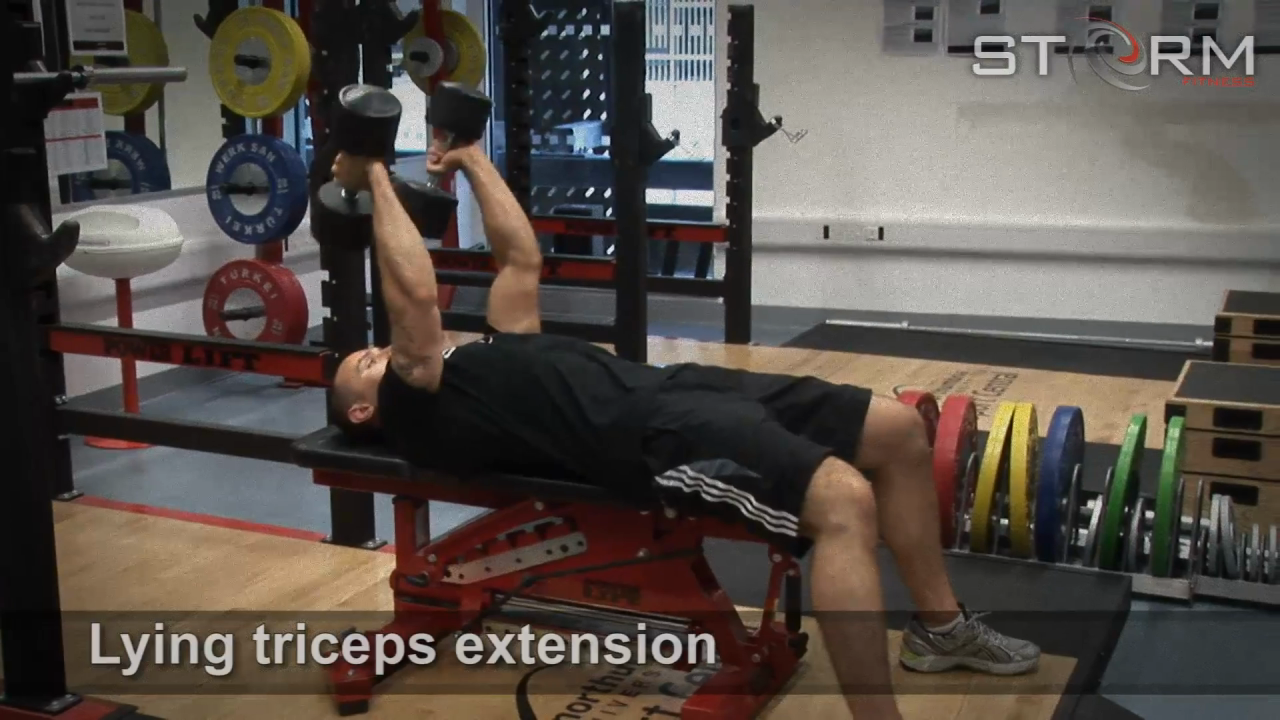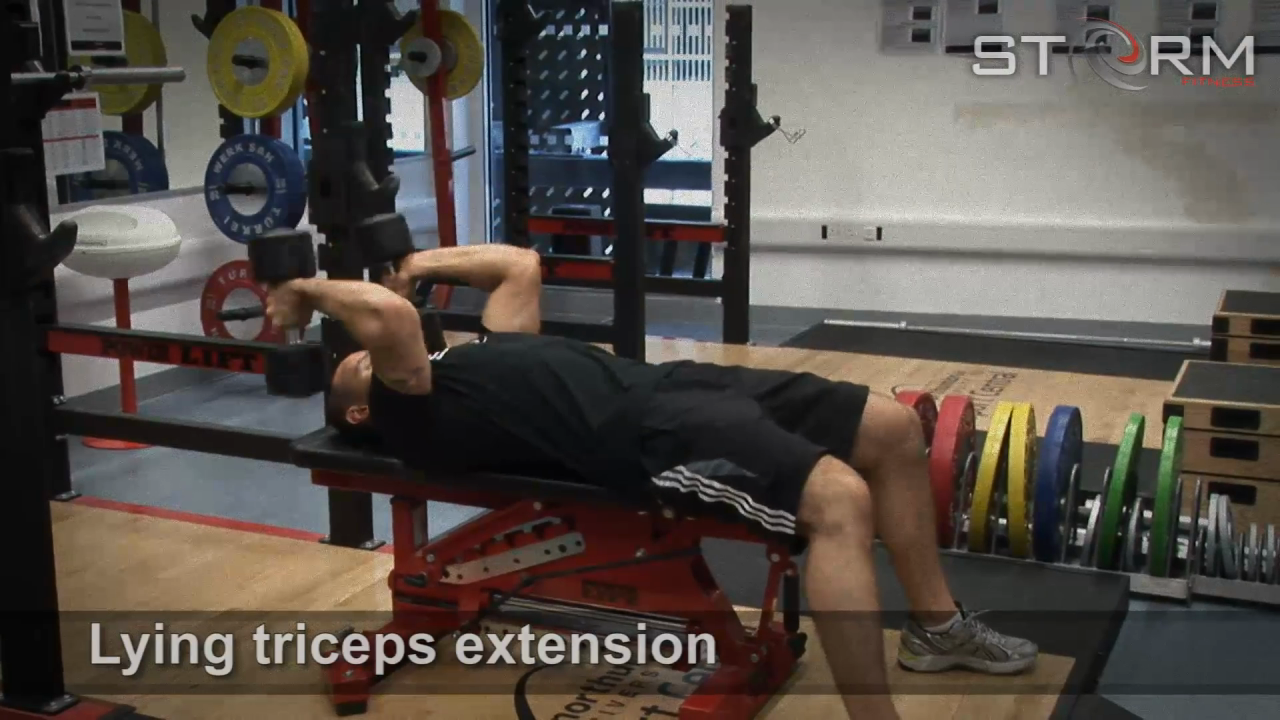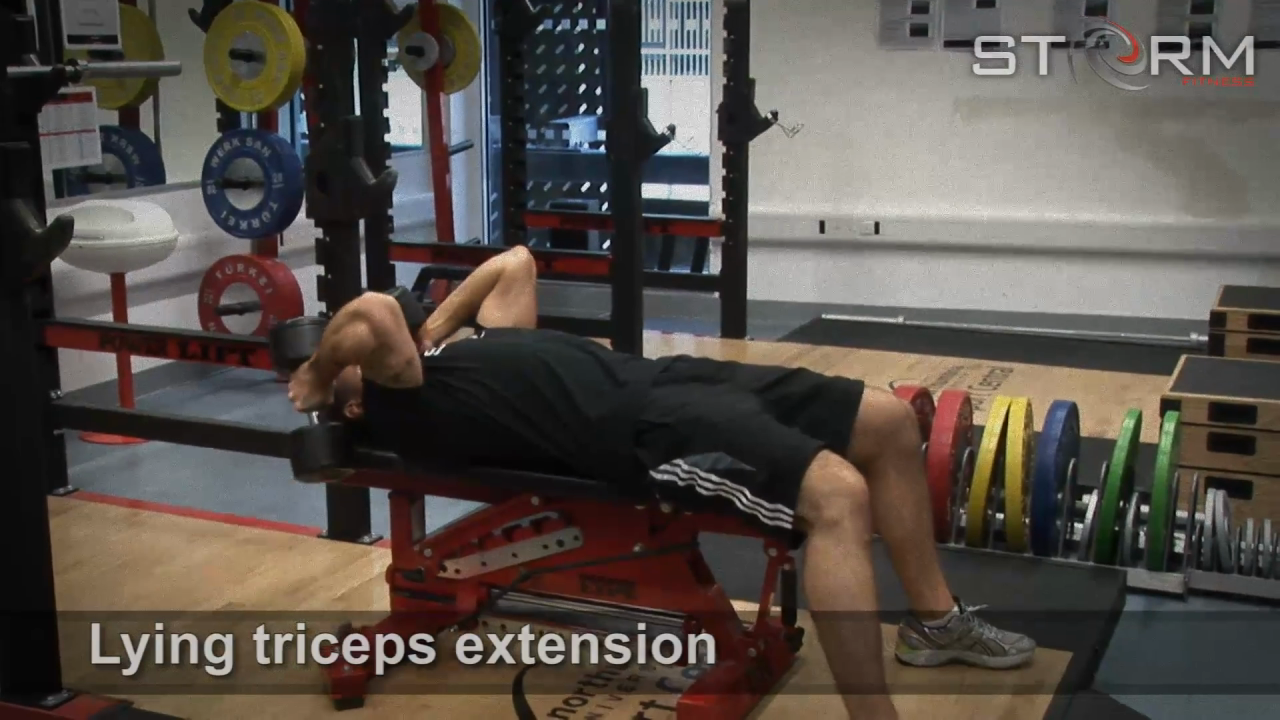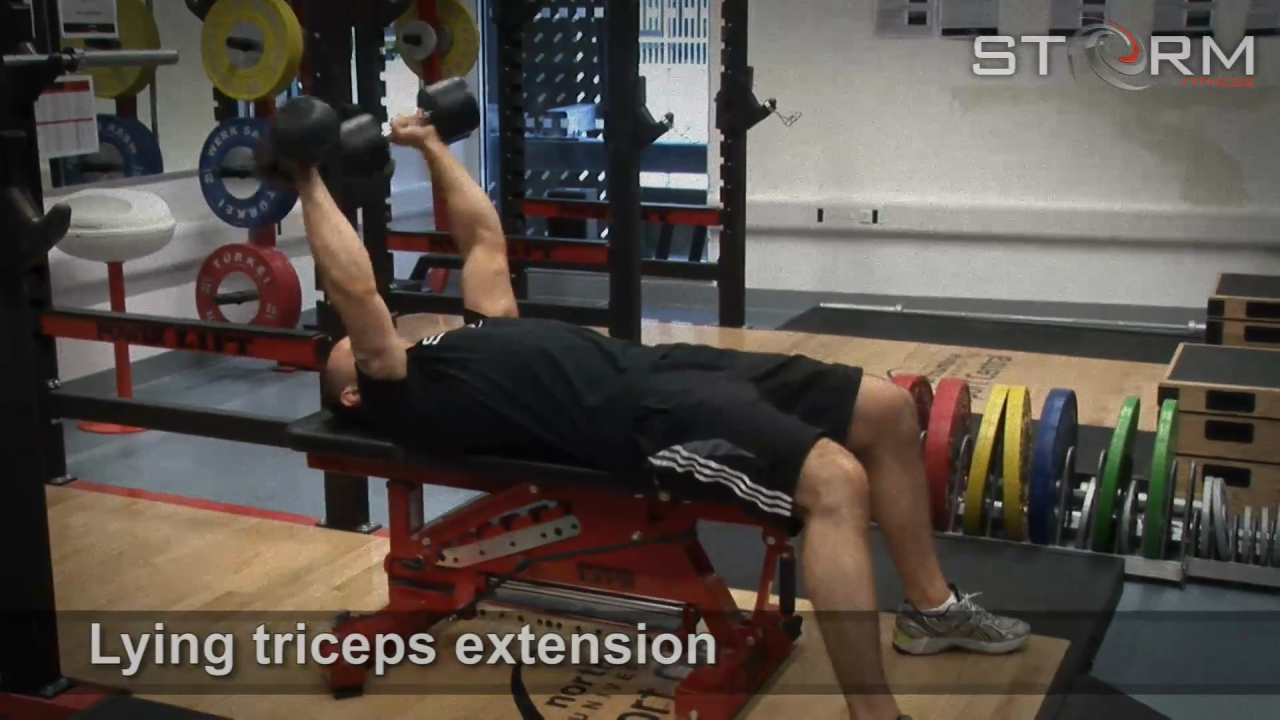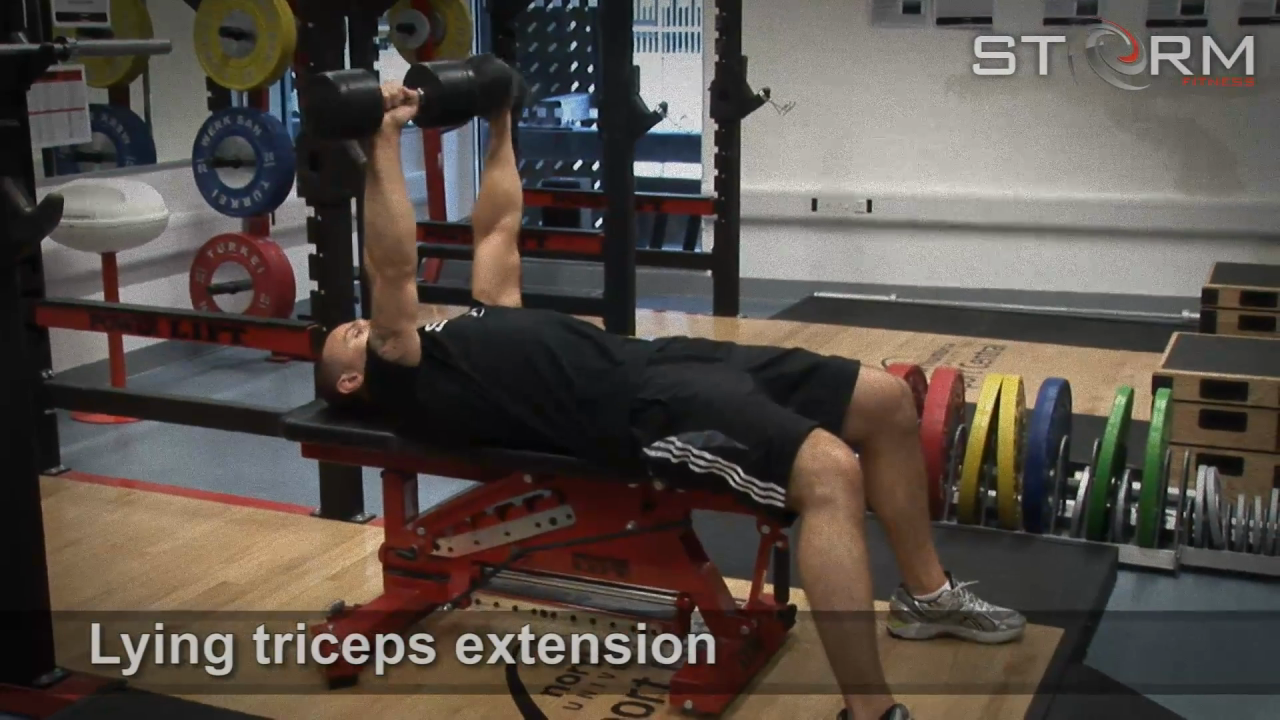
dt=1s
person 1, frame 1
left shoulder: (484, 357)
right shoulder: (419, 416)
left elbow: (523, 261)
right elbow: (414, 296)
left wrist: (471, 160)
right wrist: (374, 179)
left hip: (672, 385)
right hip: (648, 435)
left knee: (899, 430)
right knee: (844, 501)
left ankle: (940, 625)
person 1, frame 2
left shoulder: (470, 356)
right shoulder: (413, 416)
left elbow: (524, 265)
right elbow: (388, 316)
left wrist: (422, 261)
right wrist: (306, 293)
left hip: (667, 384)
right hip: (643, 434)
left knee: (895, 429)
right knee: (841, 501)
left ankle: (937, 626)
person 1, frame 3
left shoulder: (458, 355)
right shoulder: (407, 407)
left elbow: (516, 264)
right elbow: (376, 313)
left wrist: (434, 327)
right wrist: (317, 370)
left hip: (662, 380)
right hip: (641, 430)
left knee: (890, 423)
right knee: (836, 496)
left ankle: (935, 620)
person 1, frame 4
left shoulder: (468, 339)
right shoulder: (406, 394)
left elbow: (484, 240)
right elbow: (357, 293)
left wrist: (429, 146)
right wrist: (310, 182)
left hip: (662, 366)
right hip: (639, 416)
left knee: (889, 411)
right knee: (836, 483)
left ankle: (931, 608)
person 1, frame 5
left shoulder: (470, 327)
right shoulder: (409, 380)
left elbow: (499, 229)
right elbow: (393, 272)
left wrist: (499, 123)
right wrist: (382, 143)
left hip: (659, 359)
right hip: (636, 409)
left knee: (886, 402)
right knee: (830, 472)
left ankle: (928, 595)
